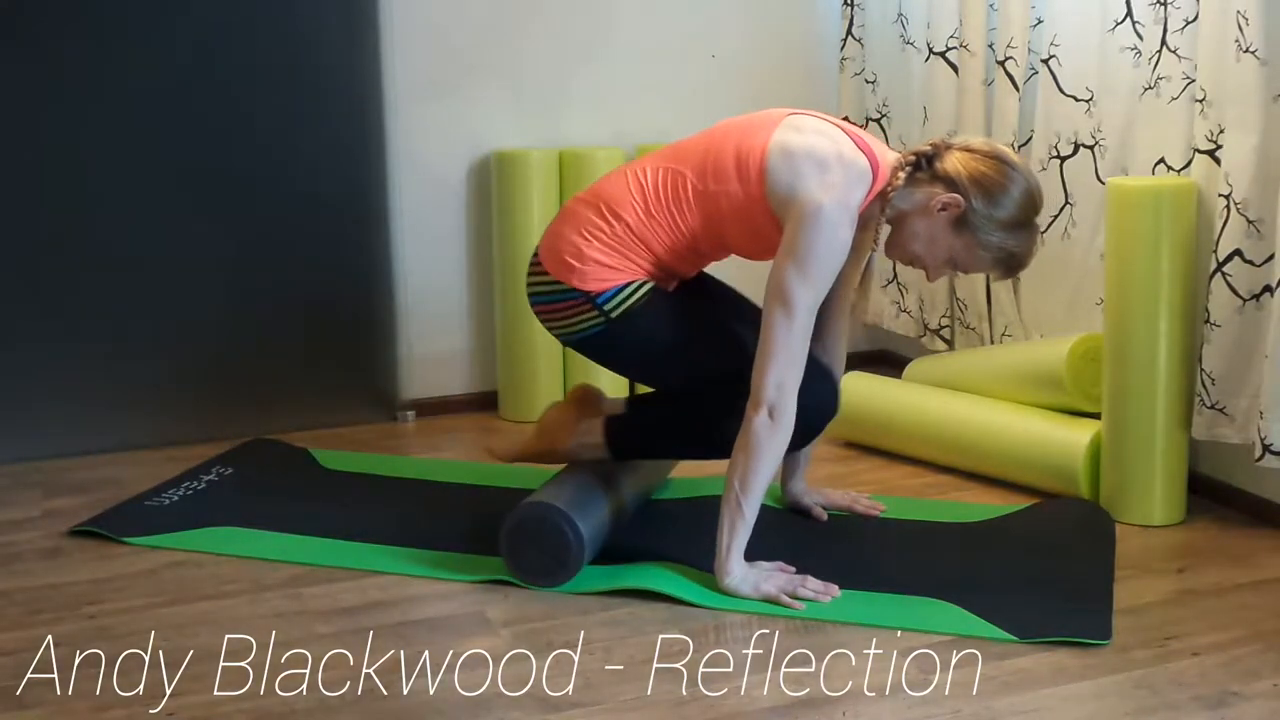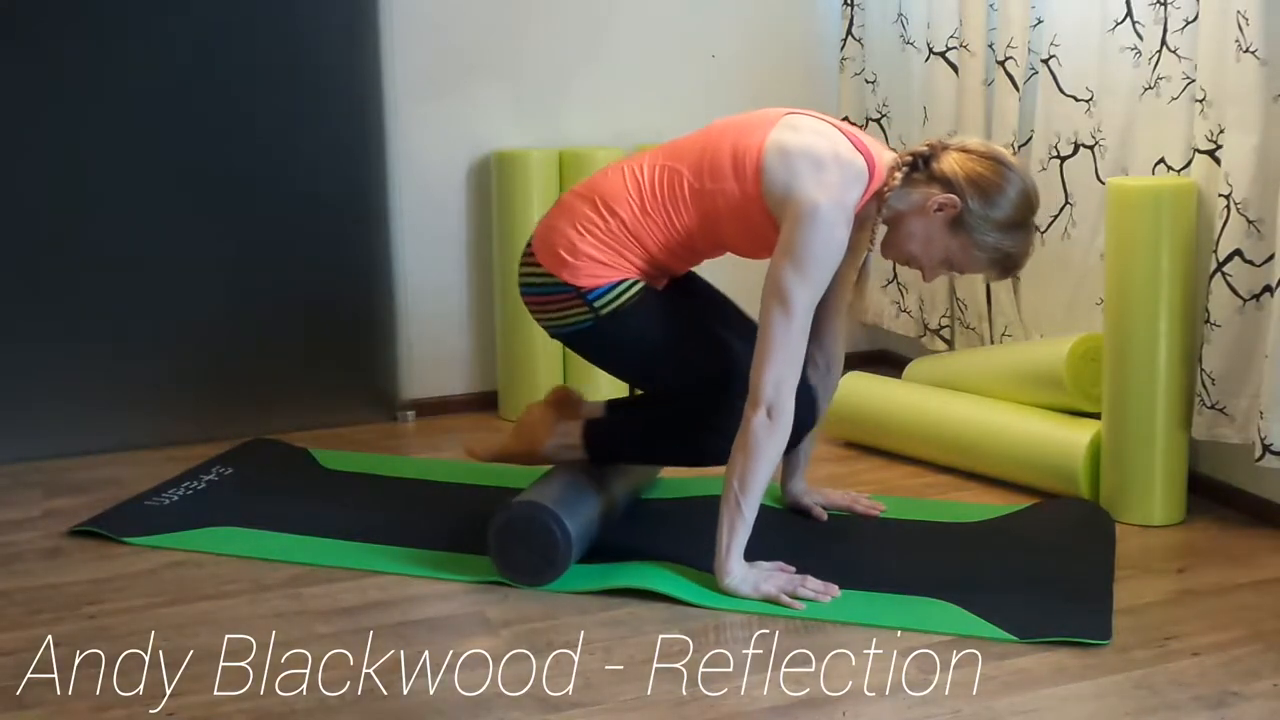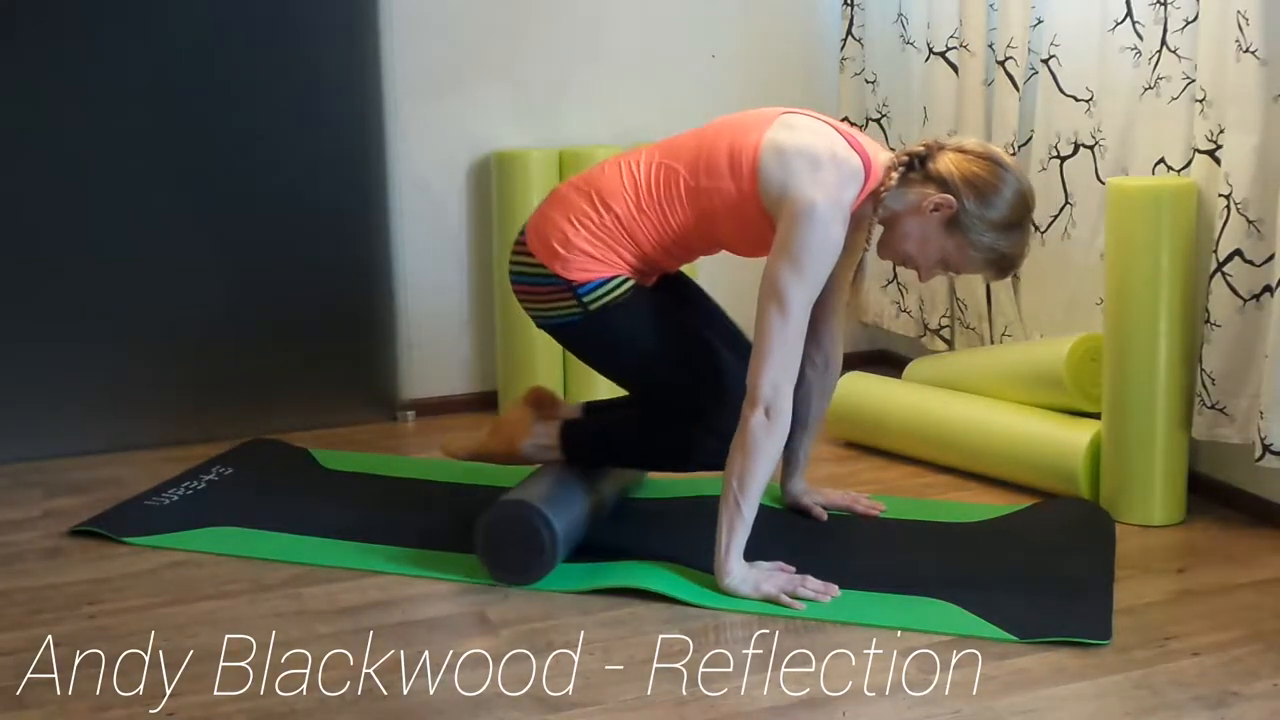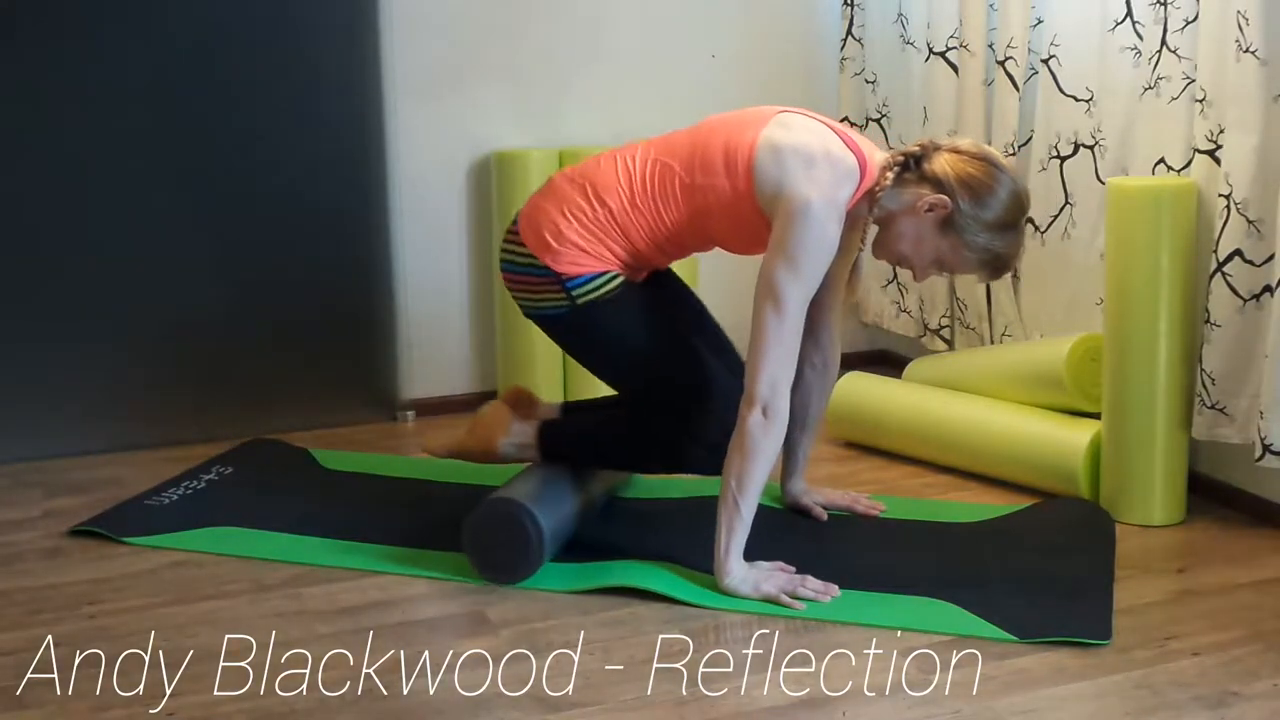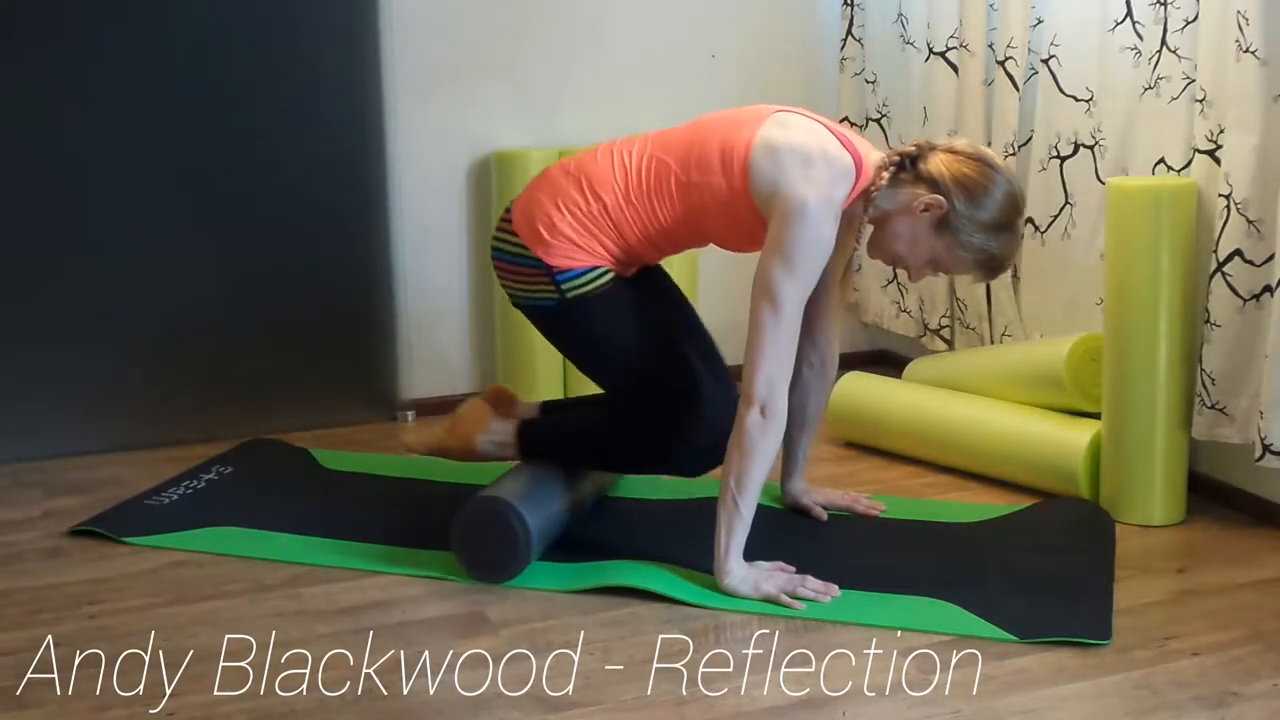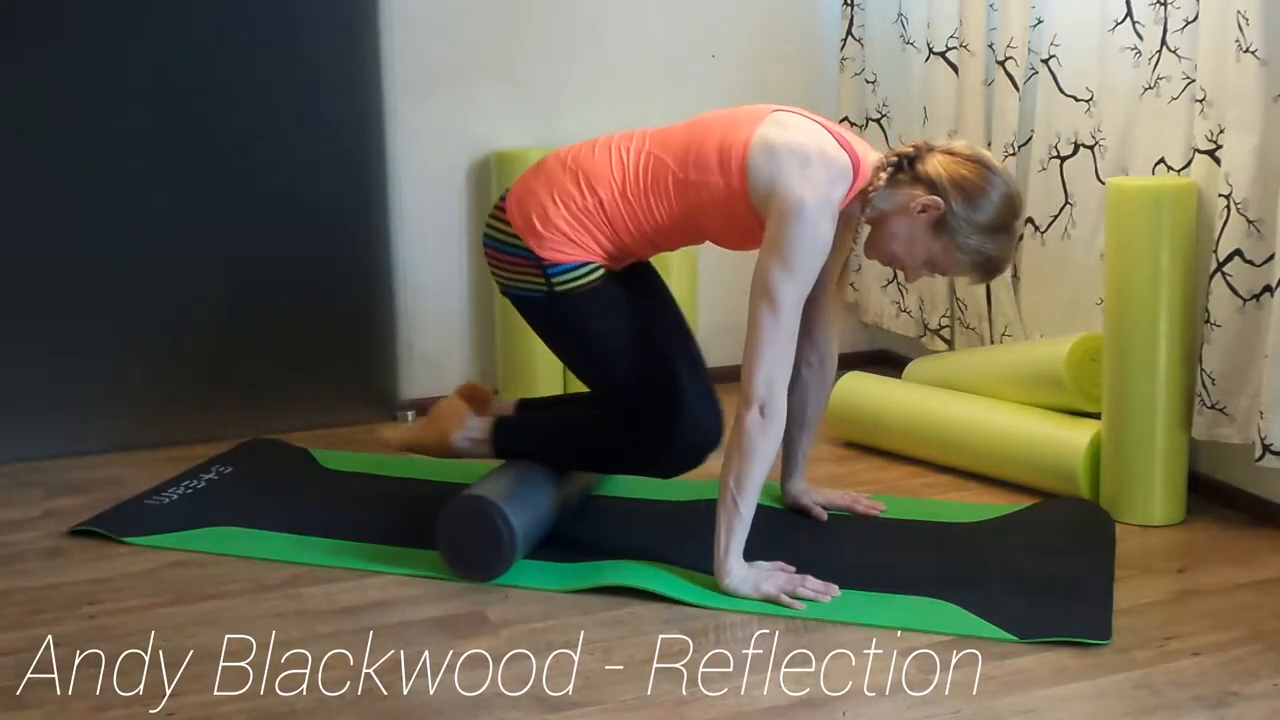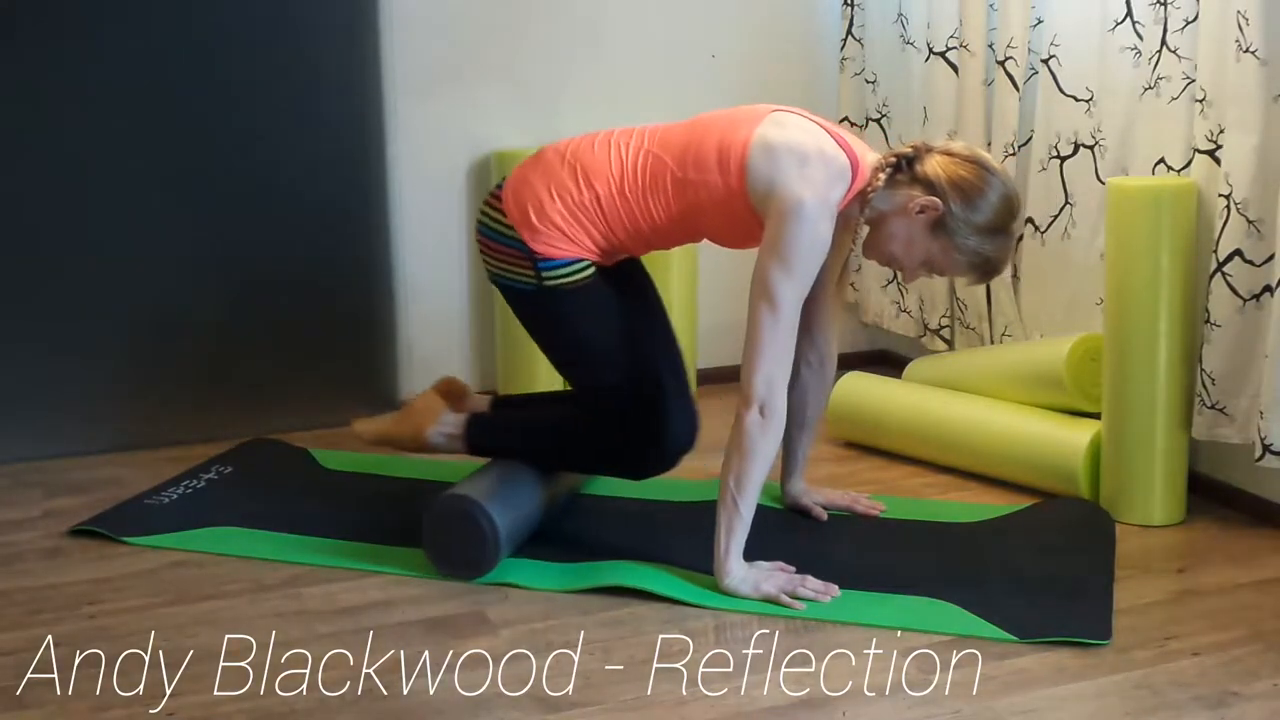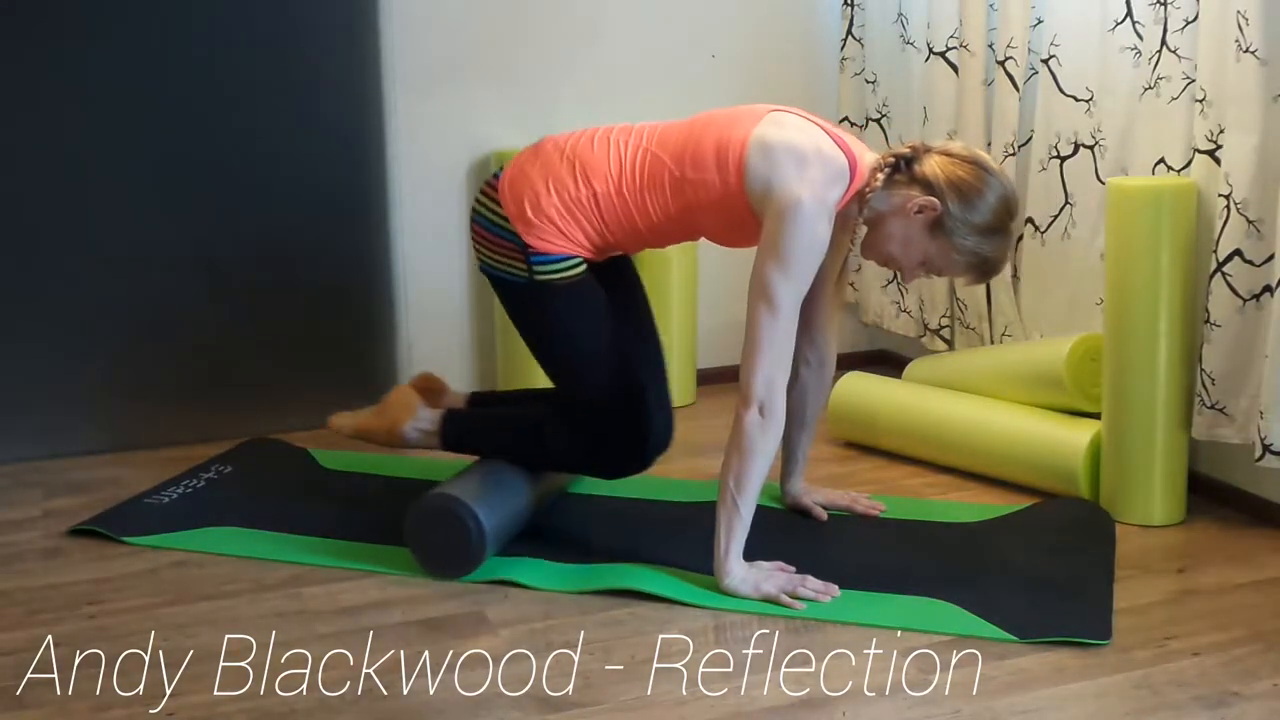
dt=0.1s
person 1, frame 1
left shoulder: (873, 183)
right shoulder: (833, 199)
left elbow: (825, 345)
right elbow: (773, 398)
left wrist: (794, 480)
right wrist: (731, 566)
left hip: (639, 260)
right hip: (588, 276)
left knee: (807, 383)
right knee: (804, 398)
left ankle: (604, 417)
right ankle: (587, 434)
person 1, frame 2
left shoulder: (867, 181)
right shoulder: (829, 198)
left elbow: (823, 347)
right elbow: (770, 399)
left wrist: (796, 481)
right wrist: (731, 566)
left hip: (627, 256)
right hip: (581, 270)
right knee: (784, 403)
left ankle: (584, 419)
right ankle: (566, 436)
person 1, frame 3
left shoulder: (865, 183)
right shoulder: (825, 198)
left elbow: (821, 350)
right elbow: (769, 397)
left wrist: (794, 481)
right wrist: (732, 565)
left hip: (619, 250)
right hip: (572, 261)
left knee: (727, 397)
right knee: (732, 415)
left ankle: (559, 419)
right ankle: (541, 438)
person 1, frame 4
left shoulder: (858, 182)
right shoulder: (820, 197)
left elbow: (819, 350)
right elbow: (766, 396)
left wrist: (795, 480)
right wrist: (731, 565)
left hip: (606, 245)
right hip: (562, 254)
left knee: (719, 399)
right knee: (717, 423)
left ankle: (541, 418)
right ankle: (521, 437)
person 1, frame 5
left shoulder: (857, 185)
right shoulder: (816, 197)
left elbow: (817, 349)
right elbow: (764, 396)
left wrist: (795, 481)
right wrist: (730, 565)
left hip: (601, 235)
right hip: (555, 242)
left knee: (697, 410)
right knee: (700, 430)
left ankle: (520, 416)
right ankle: (498, 435)
person 1, frame 6
left shoulder: (853, 182)
right shoulder: (813, 196)
left elbow: (816, 350)
right elbow: (762, 396)
left wrist: (795, 482)
right wrist: (731, 564)
left hip: (587, 228)
right hip: (547, 235)
left knee: (675, 412)
right knee: (682, 434)
left ankle: (499, 413)
right ankle: (475, 432)
person 1, frame 7
left shoulder: (852, 185)
right shoulder: (813, 197)
left elbow: (815, 350)
right elbow: (761, 396)
left wrist: (794, 482)
right wrist: (731, 565)
left hip: (582, 218)
right hip: (539, 227)
left knee: (660, 422)
right knee: (649, 440)
left ankle: (473, 408)
right ankle: (446, 429)
person 1, frame 8
left shoulder: (849, 183)
right shoulder: (811, 197)
left elbow: (814, 351)
right elbow: (761, 395)
left wrist: (795, 482)
right wrist: (731, 565)
left hip: (571, 214)
right hip: (534, 220)
left knee: (639, 424)
right knee: (628, 440)
left ankle: (450, 404)
right ankle: (424, 424)
